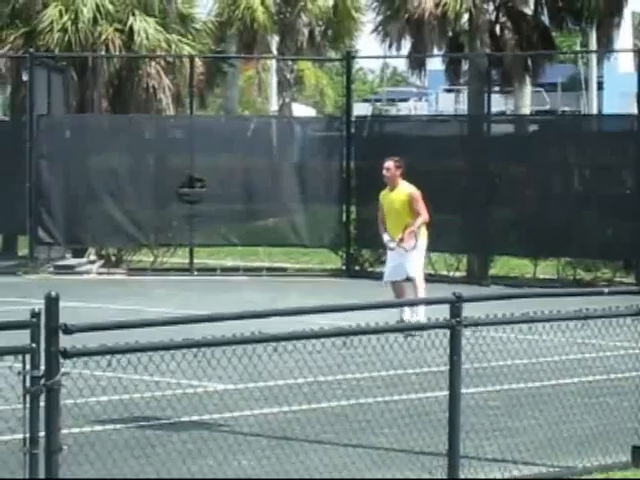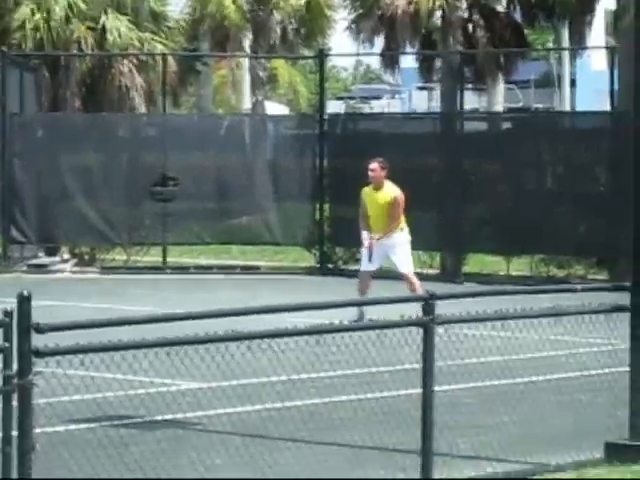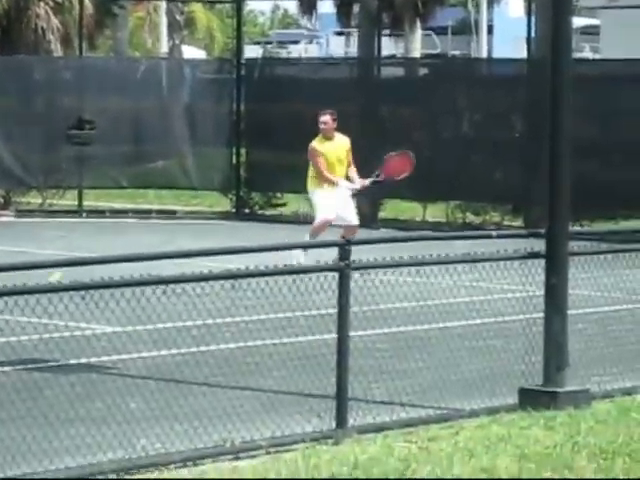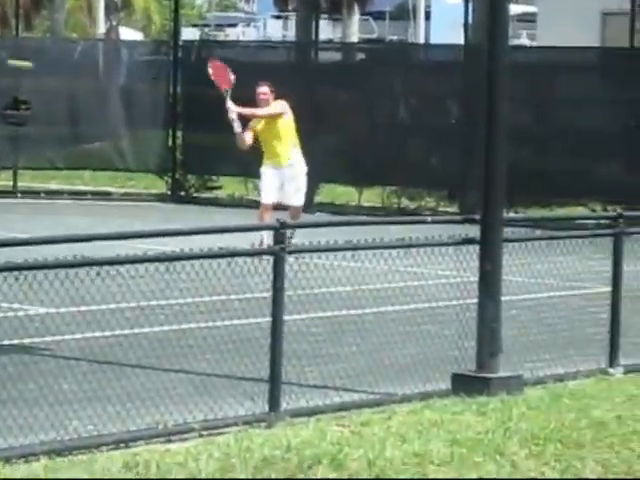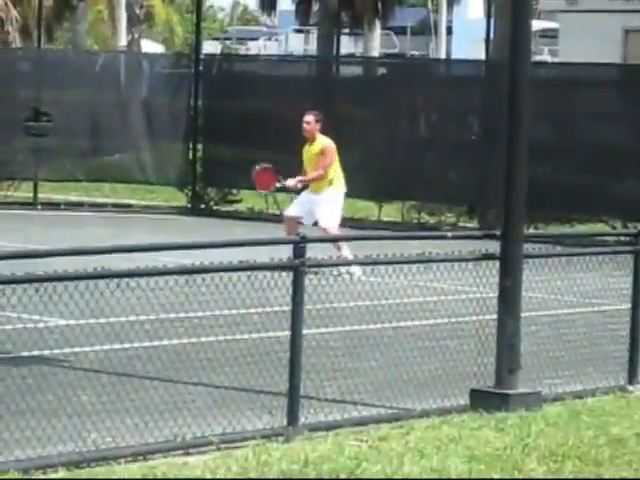
dt=0.5s
person 1, frame 1
left shoulder: (410, 191)
right shoulder: (383, 195)
left elbow: (424, 216)
right elbow: (381, 221)
left wrist: (412, 229)
right wrist: (386, 236)
left hip: (414, 240)
right hip: (396, 243)
left knee: (415, 275)
right knee: (394, 280)
left ankle: (420, 316)
right ankle: (406, 315)
person 1, frame 2
left shoulder: (395, 193)
right shoulder: (365, 192)
left elbow: (395, 222)
right elbow: (363, 217)
left wrist: (376, 237)
right wrist: (366, 235)
left hip: (397, 236)
right hip: (373, 237)
left knee: (407, 273)
right knee: (364, 274)
right ankle: (360, 313)
person 1, frame 3
left shoulder: (345, 141)
right shoulder: (315, 146)
left elbow: (350, 166)
right elbow: (323, 174)
left wrist: (356, 179)
right wrist: (342, 184)
left hip: (342, 189)
right hip: (321, 188)
left knee: (353, 225)
right knee: (326, 218)
person 1, frame 4
left shoulder: (281, 105)
right shoulder: (254, 123)
left elbow: (261, 113)
right elbow: (244, 145)
left wrist: (238, 110)
right wrist: (235, 122)
left hip: (293, 163)
right hip: (271, 166)
left knee: (296, 205)
right knee: (266, 204)
left ankle: (292, 233)
right ankle: (263, 243)
person 1, frame 5
left shoulder: (326, 146)
right shoulder: (307, 147)
left elbow: (321, 173)
left wrist: (297, 180)
right wrist: (300, 181)
left hip: (331, 191)
right hip: (313, 191)
left knee: (326, 227)
right knee: (289, 217)
left ankle: (350, 263)
